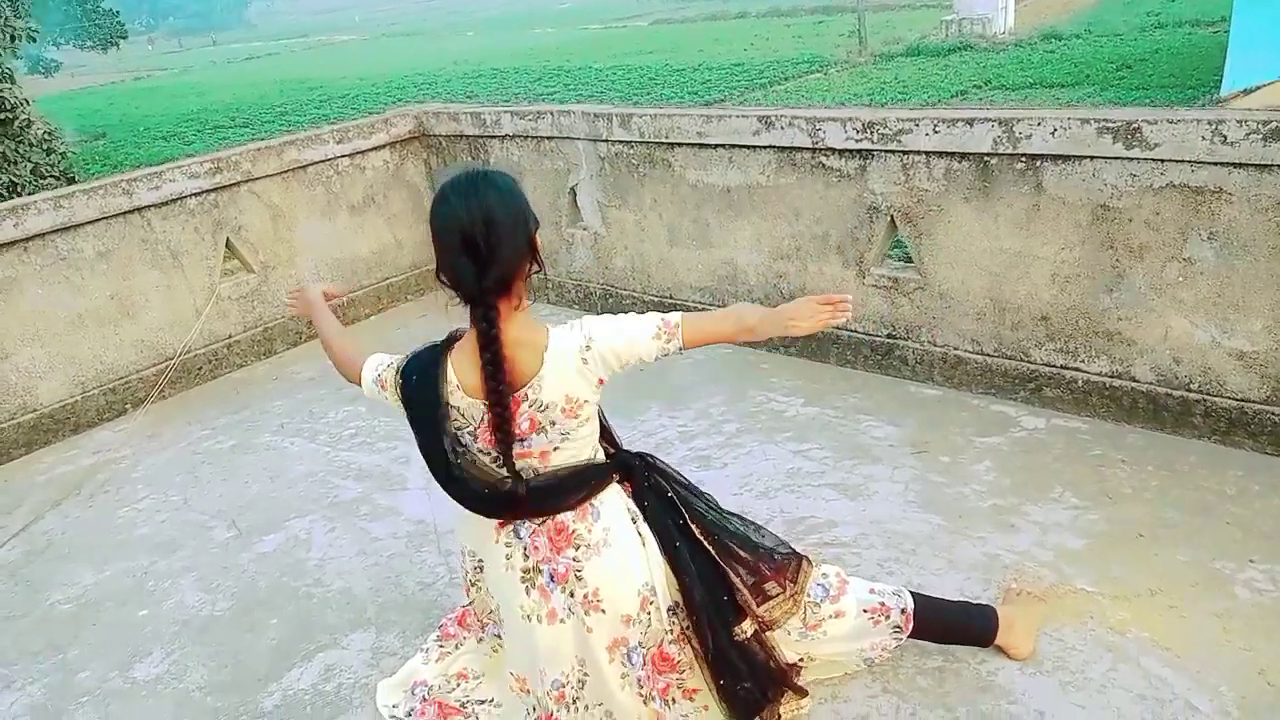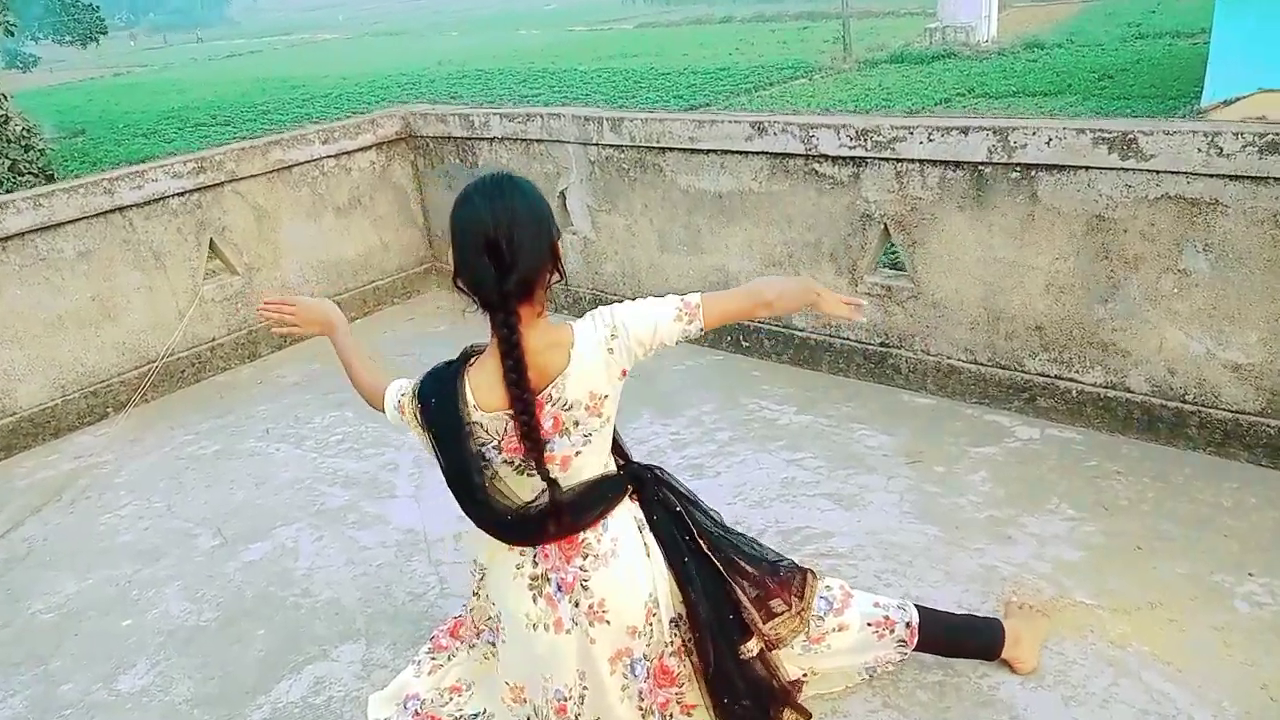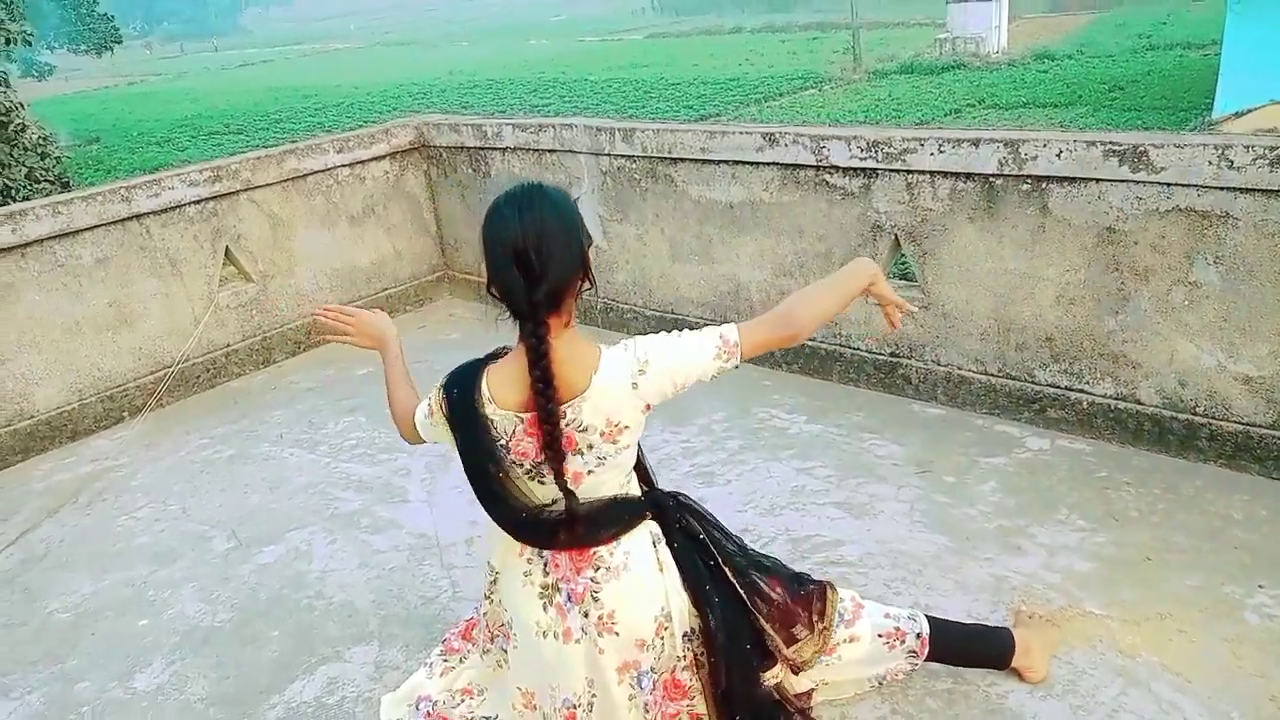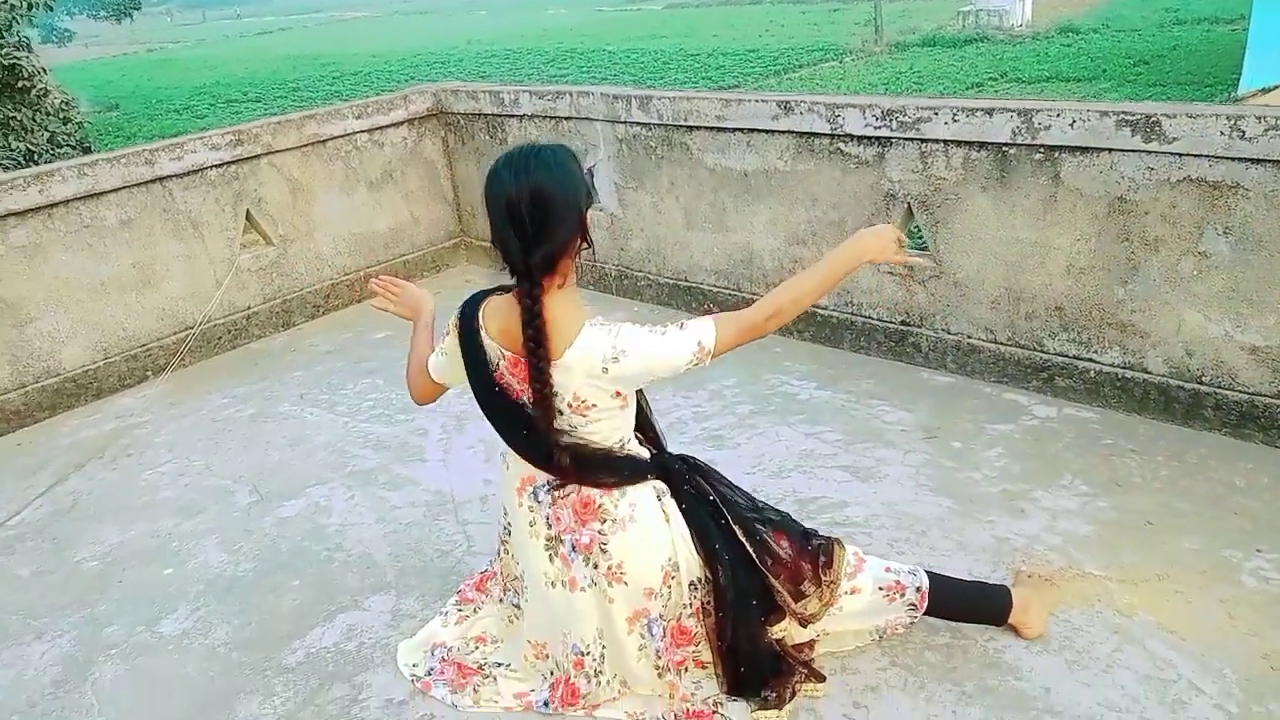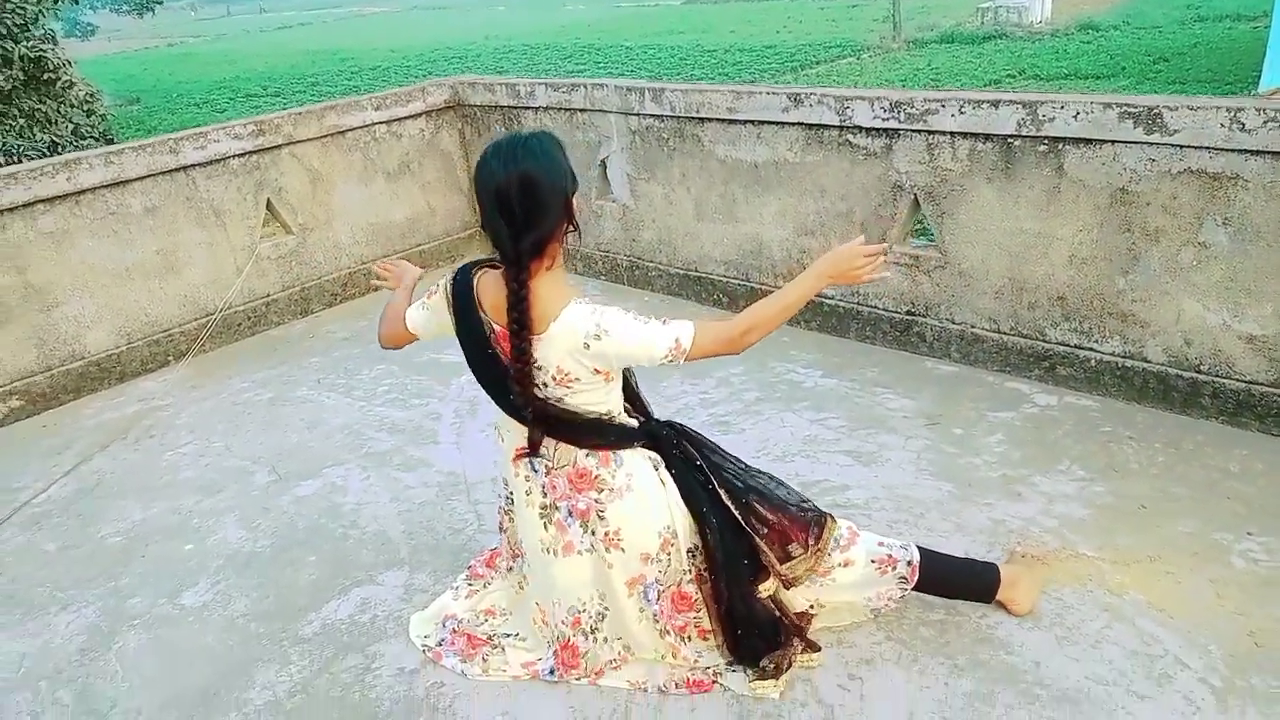
dt=0.3s
person 1, frame 1
left shoulder: (427, 376)
right shoulder: (575, 348)
left elbow: (353, 364)
right elbow: (711, 325)
left wrist: (318, 309)
right wrist: (781, 319)
left hip: (514, 576)
right hip: (606, 555)
right knee: (773, 591)
person 1, frame 2
left shoulder: (448, 393)
right shoulder: (603, 340)
left elbow: (378, 392)
right elbow: (745, 299)
left wrist: (332, 323)
right wrist: (814, 292)
left hip: (523, 595)
right hip: (613, 572)
right knee: (782, 603)
person 1, frame 3
left shoulder: (470, 393)
right shoulder: (629, 370)
left elbow: (411, 423)
right elbow: (785, 327)
left wrist: (386, 341)
right wrist: (864, 273)
left hip: (535, 603)
right hip: (630, 589)
right knee: (796, 614)
right ankle: (1010, 648)
person 1, frame 4
left shoulder: (477, 321)
right shoulder: (607, 351)
left elbow: (422, 388)
right elbow: (752, 322)
left wrist: (421, 314)
right wrist: (853, 251)
left hip: (546, 543)
right hip: (631, 540)
right knee: (796, 565)
person 1, frame 5
left shoulder: (466, 292)
right shoulder: (591, 329)
left elbow: (390, 333)
right elbow: (733, 336)
left wrist: (405, 283)
right wrist: (827, 270)
left hip: (544, 515)
right hip: (626, 506)
right knee: (784, 540)
right ankle: (997, 581)
